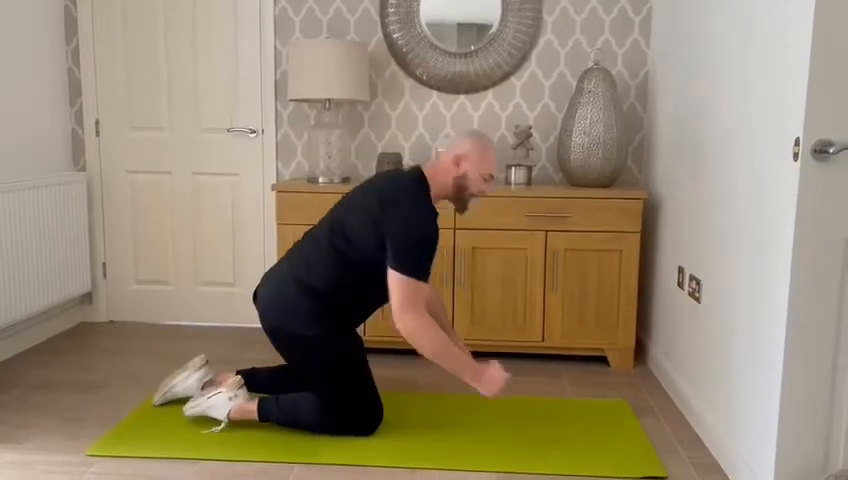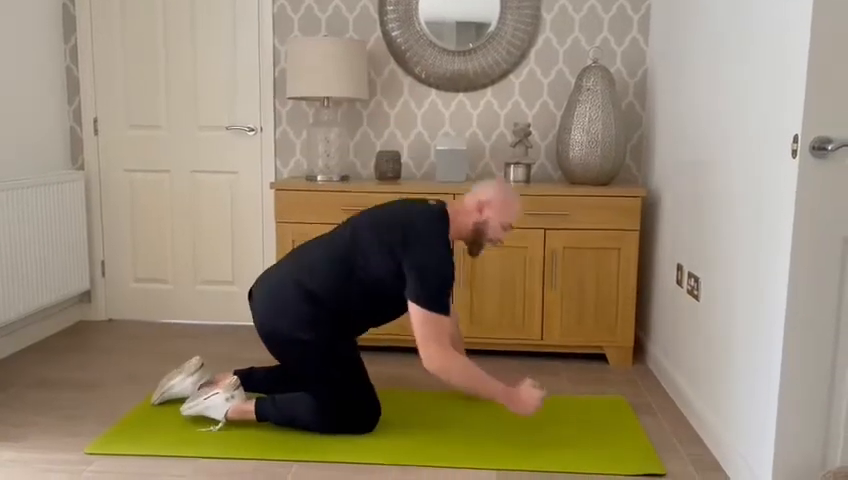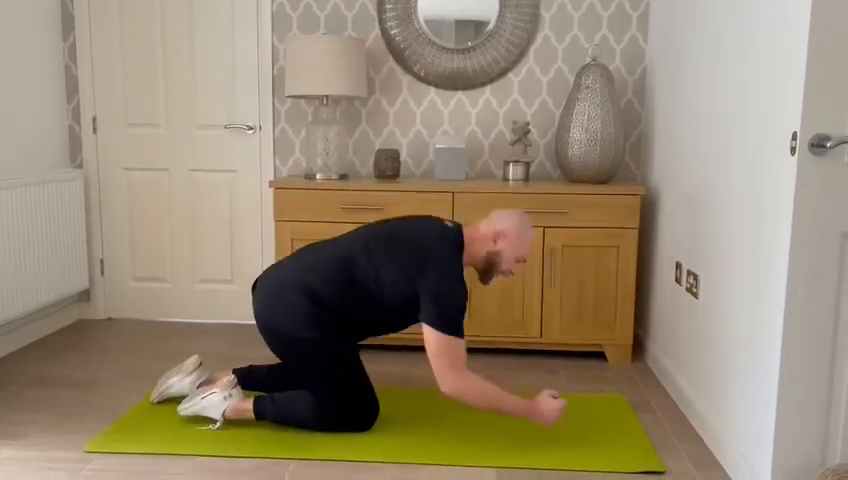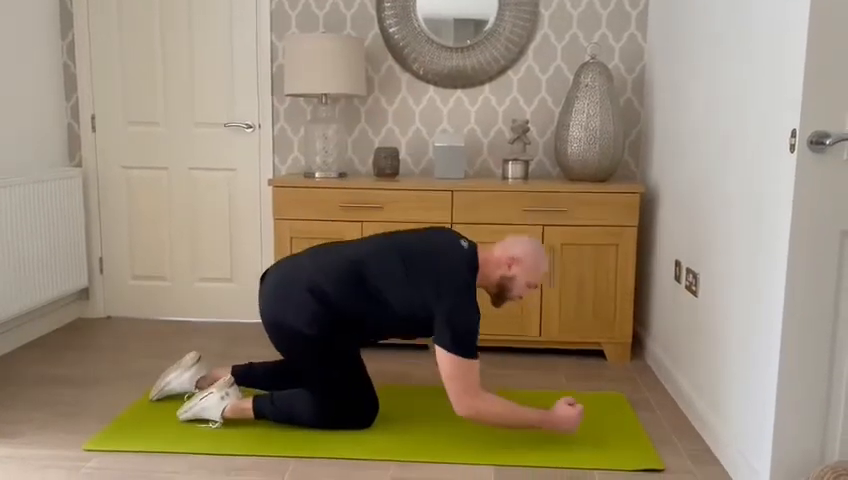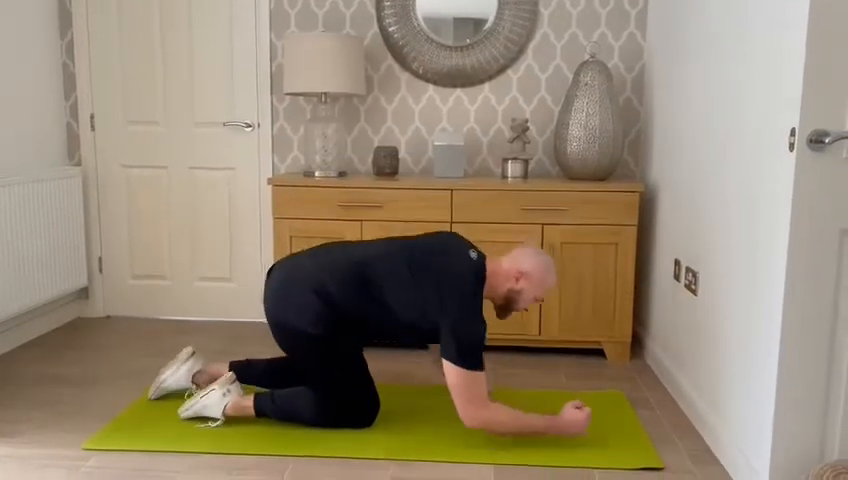
dt=0.1s
person 1, frame 1
left shoulder: (409, 187)
right shoulder: (415, 217)
left elbow: (420, 286)
right elbow: (409, 321)
left wrist: (451, 340)
right wrist: (477, 374)
left hip: (284, 294)
right hip: (300, 311)
left knee: (316, 374)
right knee: (361, 414)
left ankle: (218, 381)
right ankle: (235, 405)
person 1, frame 2
left shoulder: (427, 218)
right shoulder: (431, 248)
left elbow: (439, 313)
right elbow: (435, 354)
left wrist: (470, 368)
right wrist: (509, 396)
left hip: (281, 299)
right hip: (295, 317)
left knee: (331, 385)
right knee: (359, 414)
left ankle: (210, 382)
right ankle: (231, 405)
person 1, frame 3
left shoulder: (443, 235)
right shoulder: (444, 275)
left elbow: (445, 334)
right elbow: (452, 382)
left wrist: (472, 379)
right wrist: (532, 410)
left hip: (280, 290)
right hip: (293, 310)
left knee: (316, 376)
right knee: (355, 410)
left ankle: (208, 379)
right ankle: (231, 405)
person 1, frame 4
left shoulder: (455, 248)
right shoulder: (457, 293)
right elbow: (466, 403)
left wrist: (474, 383)
right wrist: (549, 420)
left hip: (287, 286)
right hip: (300, 309)
left knee: (320, 377)
right knee: (355, 409)
left ankle: (207, 376)
right ankle: (230, 405)
person 1, frame 5
left shoulder: (464, 254)
right shoulder: (461, 306)
right elbow: (475, 415)
left wrist: (462, 368)
right wrist: (560, 424)
left hip: (293, 276)
right hip: (305, 303)
left knee: (310, 371)
right knee: (356, 407)
left ankle: (198, 371)
right ankle: (232, 400)
